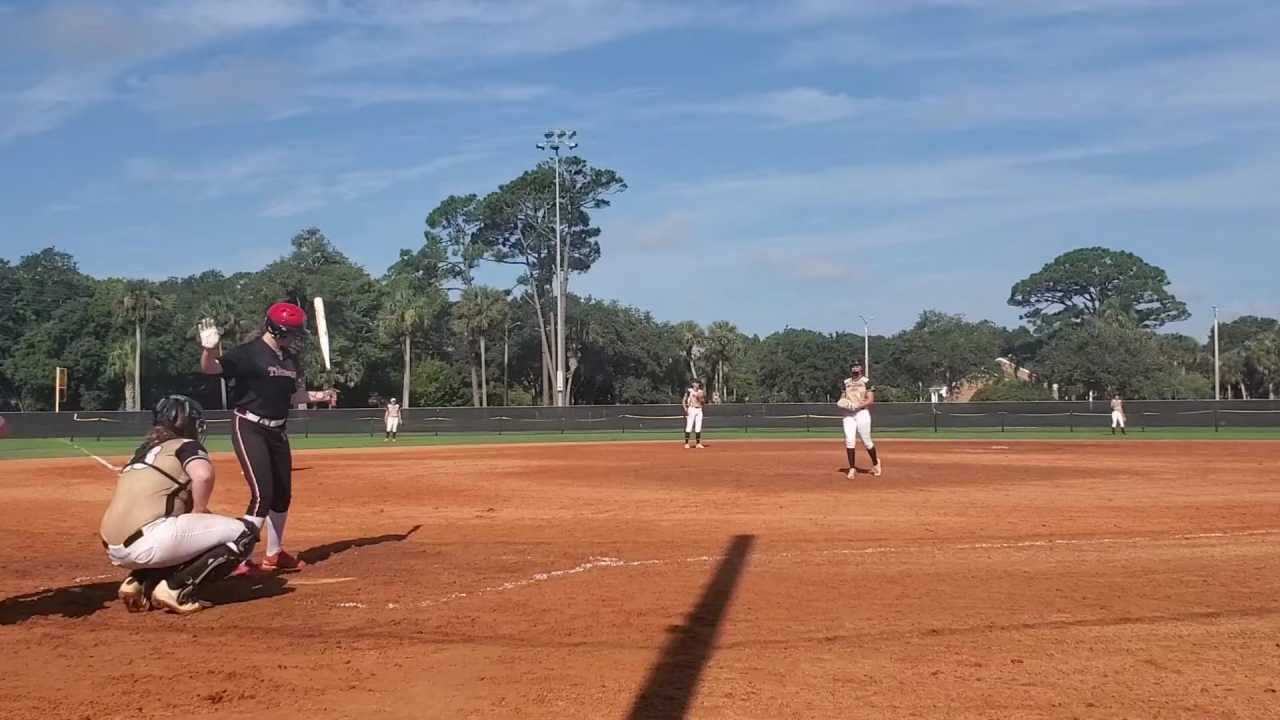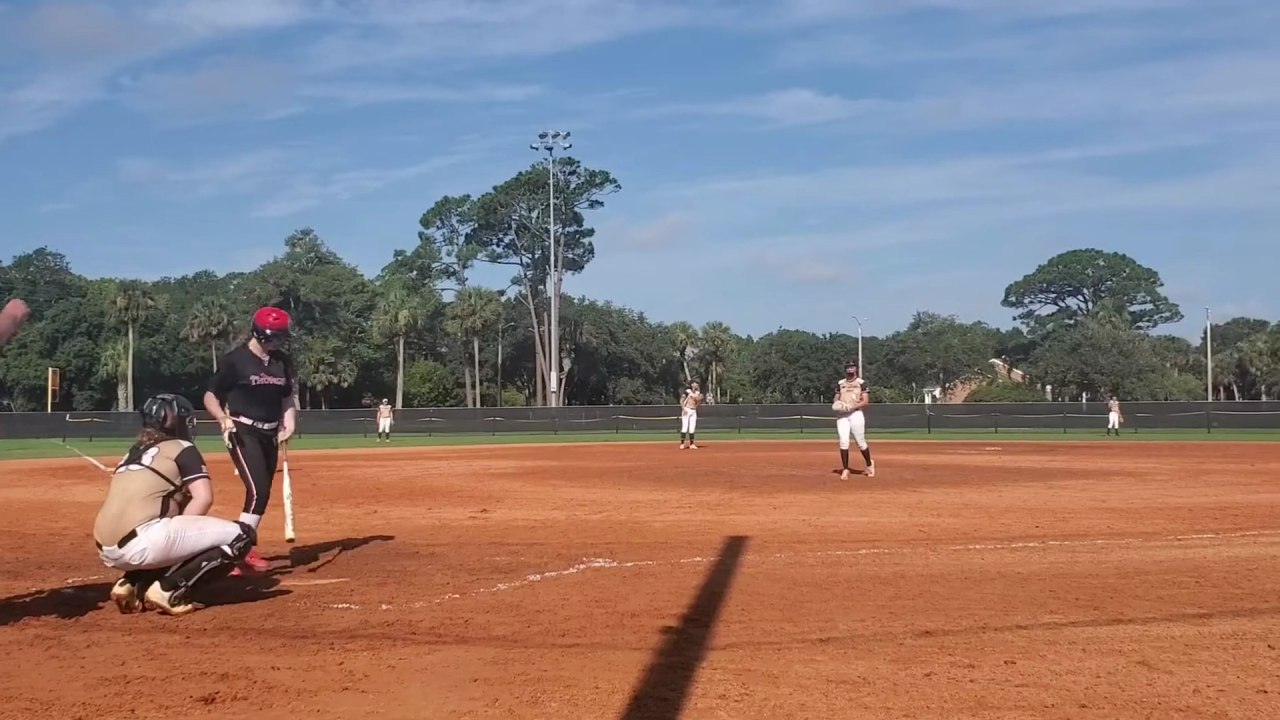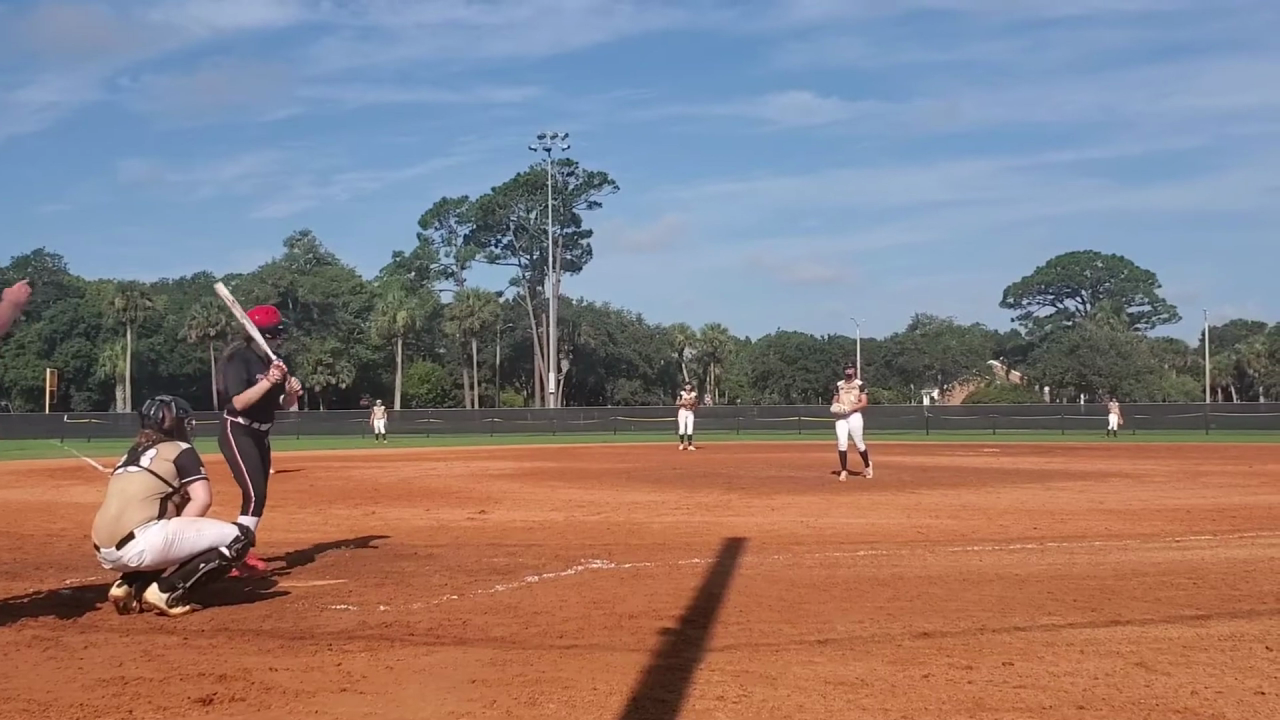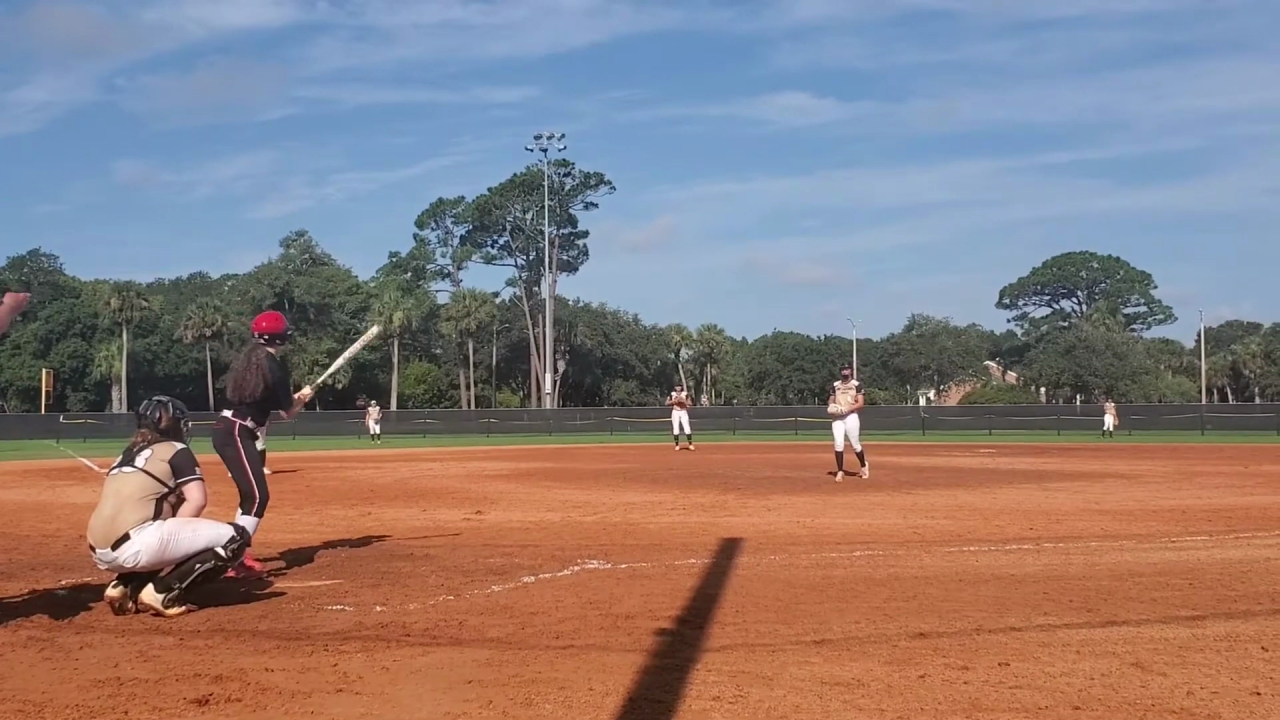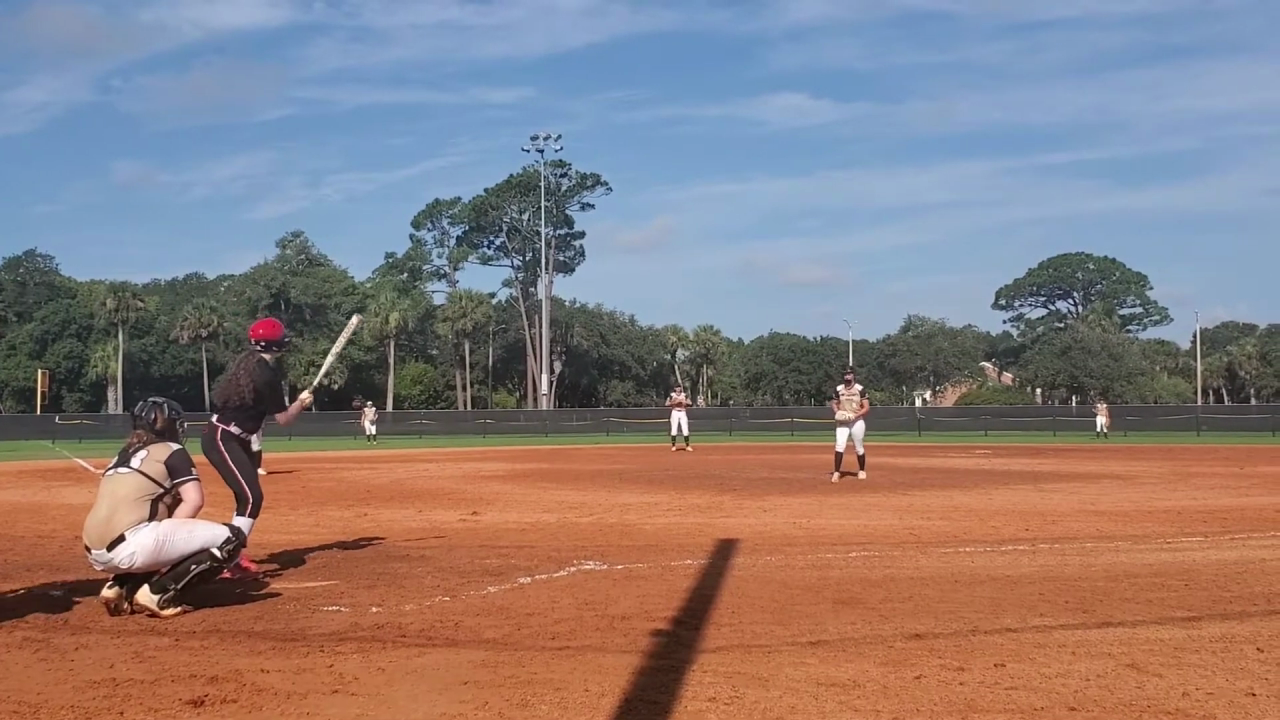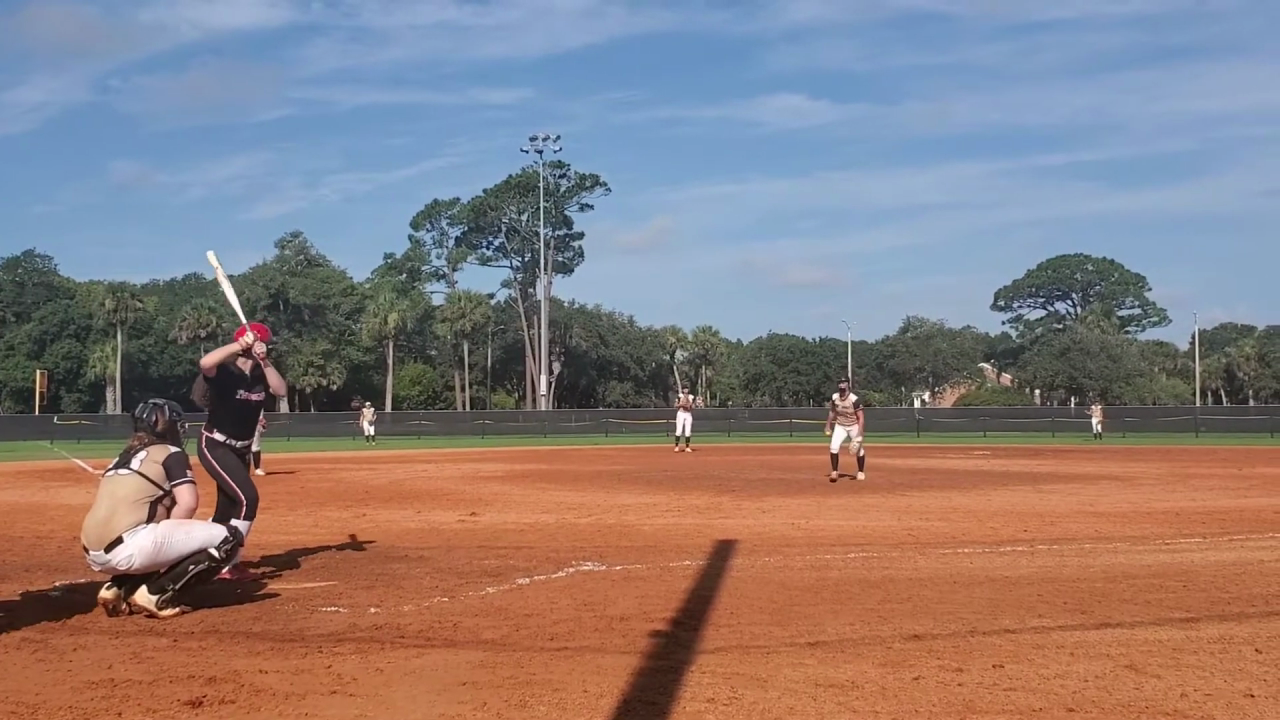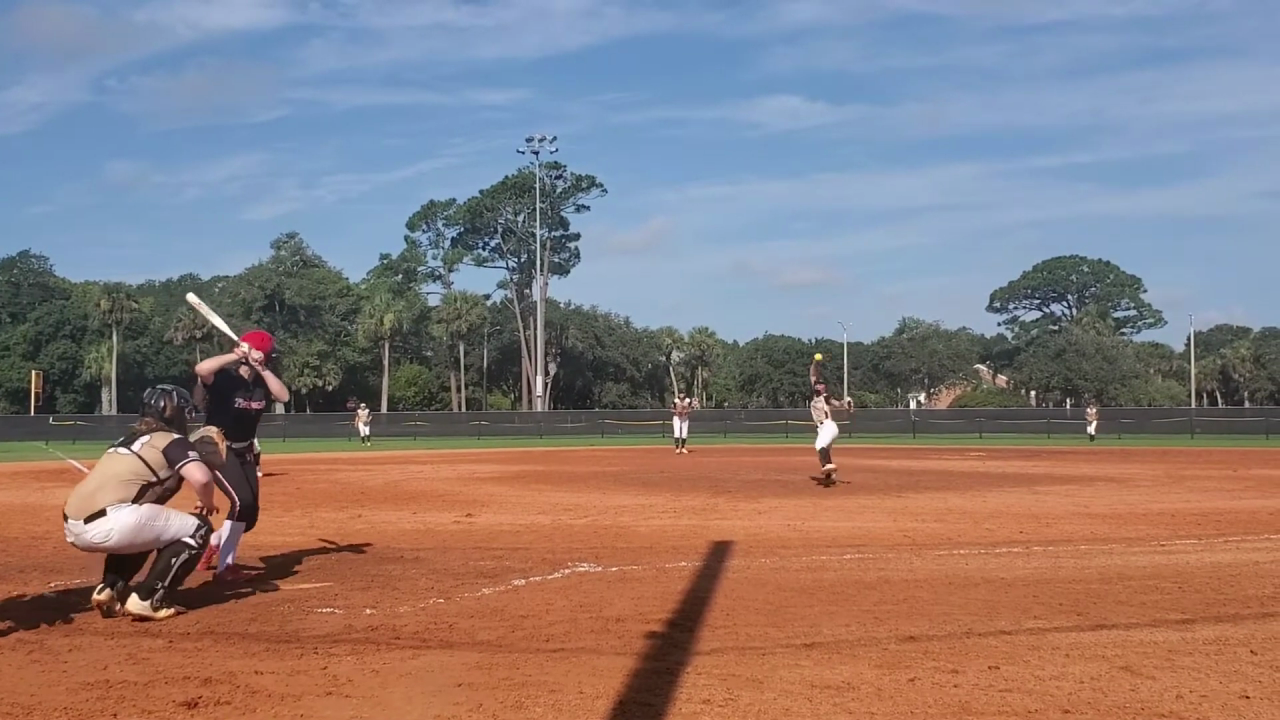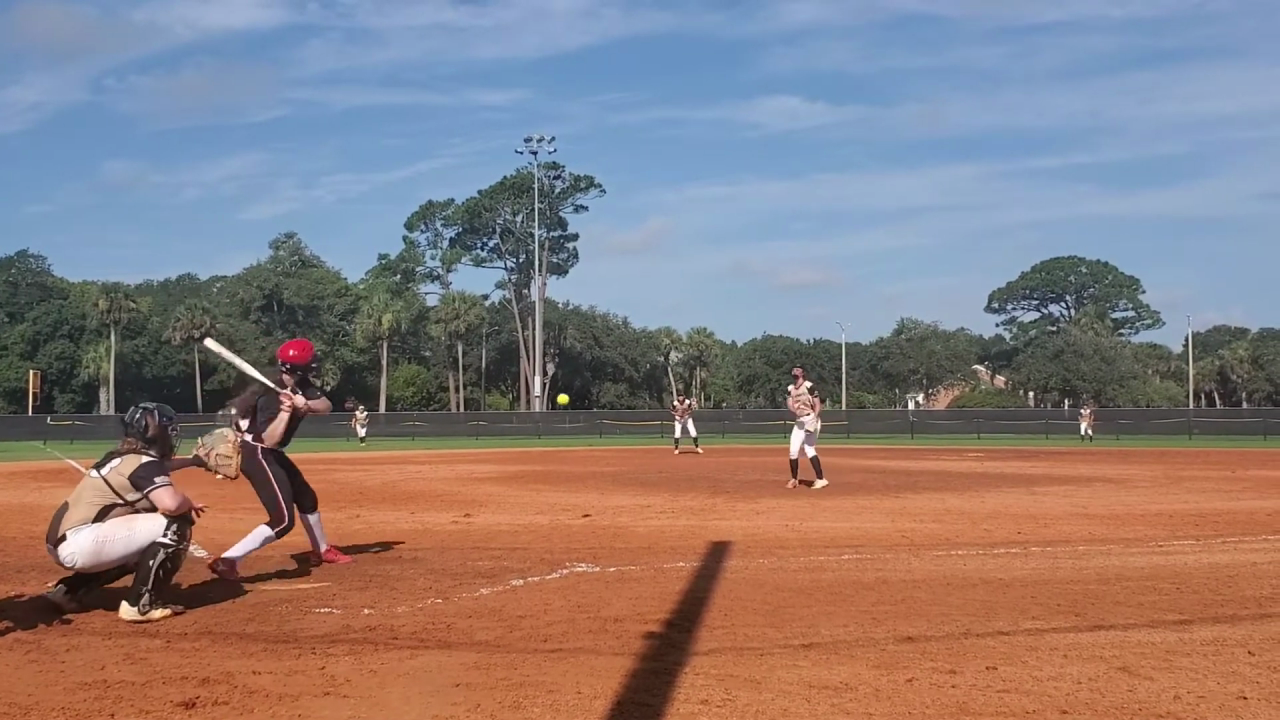
dt=0.5s
person 1, frame 1
left shoulder: (290, 358)
right shoulder: (249, 352)
right elbow: (211, 368)
left wrist: (321, 396)
right wrist: (210, 350)
left hip: (277, 431)
right hip: (250, 429)
left knee: (282, 494)
right knee: (263, 494)
left ankle: (274, 554)
person 1, frame 2
left shoulder: (282, 361)
right shoulder: (235, 360)
left elbow: (288, 399)
right elbow: (210, 394)
left wrist: (289, 426)
right wrist: (224, 420)
left hip: (270, 434)
right hip: (244, 433)
left knee: (262, 493)
right knee: (258, 492)
person 1, frame 3
left shoulder: (274, 360)
right shoulder: (239, 359)
left elbow: (283, 402)
right elbow: (239, 402)
left wrist: (292, 389)
right wrist: (270, 381)
left hip: (260, 435)
right hip: (237, 433)
left knee: (257, 495)
right knee: (254, 495)
person 1, frame 4
left shoulder: (253, 358)
right shoulder: (273, 367)
right elbow: (288, 412)
left wrist: (296, 396)
right wrist: (303, 398)
left hip: (231, 431)
right hip: (235, 434)
left knee: (251, 496)
right knee: (258, 497)
right ankle: (234, 561)
person 1, frame 5
left shoulder: (251, 366)
right shoulder: (267, 374)
right elbow: (282, 419)
left wrist: (295, 405)
right wrist: (300, 403)
left hip: (237, 440)
right hip: (222, 439)
left knee: (248, 498)
right knee: (252, 497)
right ankle: (230, 562)
person 1, frame 6
left shoulder: (260, 373)
right shoulder: (225, 370)
left elbow: (280, 390)
right elbow: (205, 363)
left wrist: (264, 360)
right wrist: (240, 346)
left hip: (241, 449)
right hip: (215, 447)
left knee: (228, 509)
right knee: (247, 498)
right ankle: (229, 565)
person 1, frame 7
left shoulder: (263, 379)
right shoulder: (226, 378)
left elbow: (283, 397)
right elbow: (201, 369)
left wrist: (260, 368)
right wrist: (236, 356)
left hip: (244, 450)
left knee: (252, 513)
right knee: (243, 501)
left ankle: (213, 547)
right ankle: (224, 566)
person 1, frame 8
left shoulder: (303, 387)
right shoulder: (270, 397)
left elbow: (326, 406)
right elbow: (270, 440)
left wrist: (306, 404)
right wrist: (286, 411)
left hip: (271, 454)
right hip: (257, 455)
left knee: (306, 498)
right knee: (283, 520)
left ankle: (322, 550)
right ankle: (227, 560)
person 2, frame 1
left shoulder: (143, 451)
right shoulder: (186, 445)
right elbow: (203, 475)
right wrist: (198, 513)
left hip: (115, 548)
right hip: (147, 539)
right knee: (244, 532)
left ankle: (139, 583)
right ankle: (175, 589)
person 2, frame 2
left shoulder: (135, 452)
right shoulder: (182, 448)
right elbow: (203, 498)
right wrist: (179, 534)
left hip: (107, 549)
right hip: (140, 542)
right knee: (241, 535)
left ankle: (132, 586)
right ankle: (168, 590)
person 2, frame 3
left shoulder: (133, 453)
right shoulder: (180, 450)
right elbow: (202, 500)
right wrist: (177, 536)
left hip: (105, 551)
right hip: (138, 543)
right knee: (239, 536)
left ankle: (128, 586)
right ankle: (166, 592)
person 2, frame 4
left shoulder: (128, 453)
right shoulder: (175, 450)
right elbow: (197, 500)
right wrist: (173, 535)
left hip: (101, 552)
right hip: (134, 545)
right knee: (235, 537)
left ankle: (124, 587)
right ankle: (162, 592)
person 2, frame 5
left shoulder: (124, 454)
right shoulder: (171, 450)
right elbow: (194, 500)
right wrist: (168, 538)
left hip: (96, 553)
right hip: (129, 546)
right knee: (231, 538)
left ankle: (119, 588)
right ankle: (158, 594)
person 2, frame 6
left shoulder: (125, 456)
right shoulder: (170, 453)
right elbow: (188, 503)
right wrist: (169, 534)
left hip: (95, 554)
right hip: (127, 548)
right knee: (228, 538)
left ankle: (117, 589)
right ankle: (156, 594)
person 2, frame 7
left shoulder: (133, 437)
right shoulder: (173, 441)
right elbow: (201, 478)
right wrist: (207, 502)
left hip: (75, 525)
right hip: (106, 521)
left knee: (141, 528)
right knee: (198, 529)
left ankle: (109, 591)
right ankle: (148, 600)
person 2, frame 8
left shoulder: (124, 455)
right shoulder: (145, 464)
right elbow: (171, 503)
left wrist: (195, 460)
right wrist: (189, 505)
left hip: (63, 542)
right hip: (80, 543)
left knee: (139, 550)
right knee: (176, 526)
left ankle: (68, 591)
right ankle: (141, 605)
